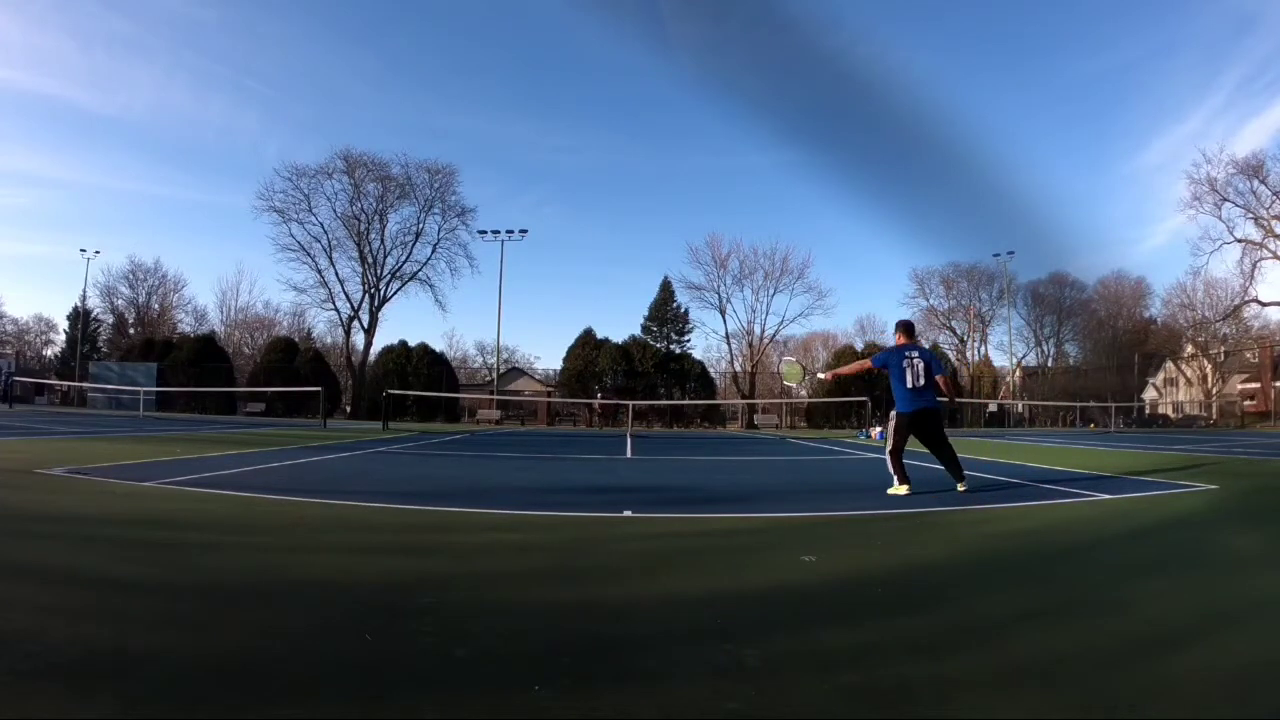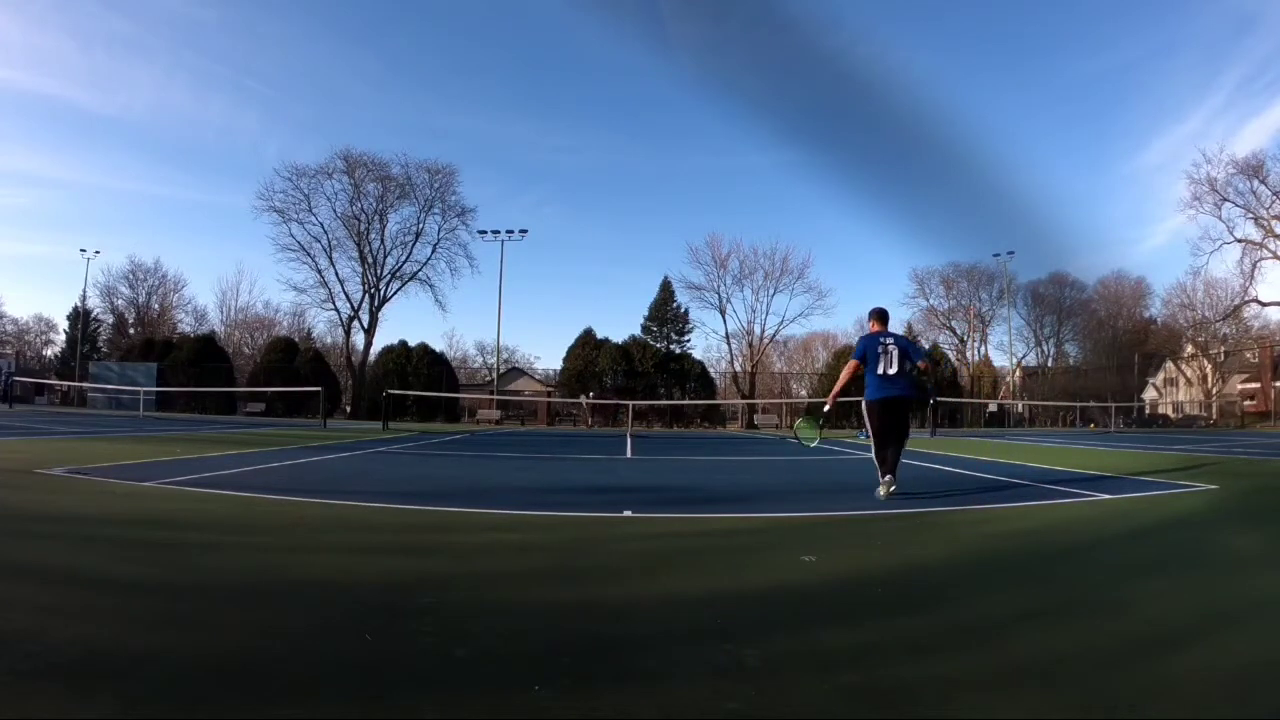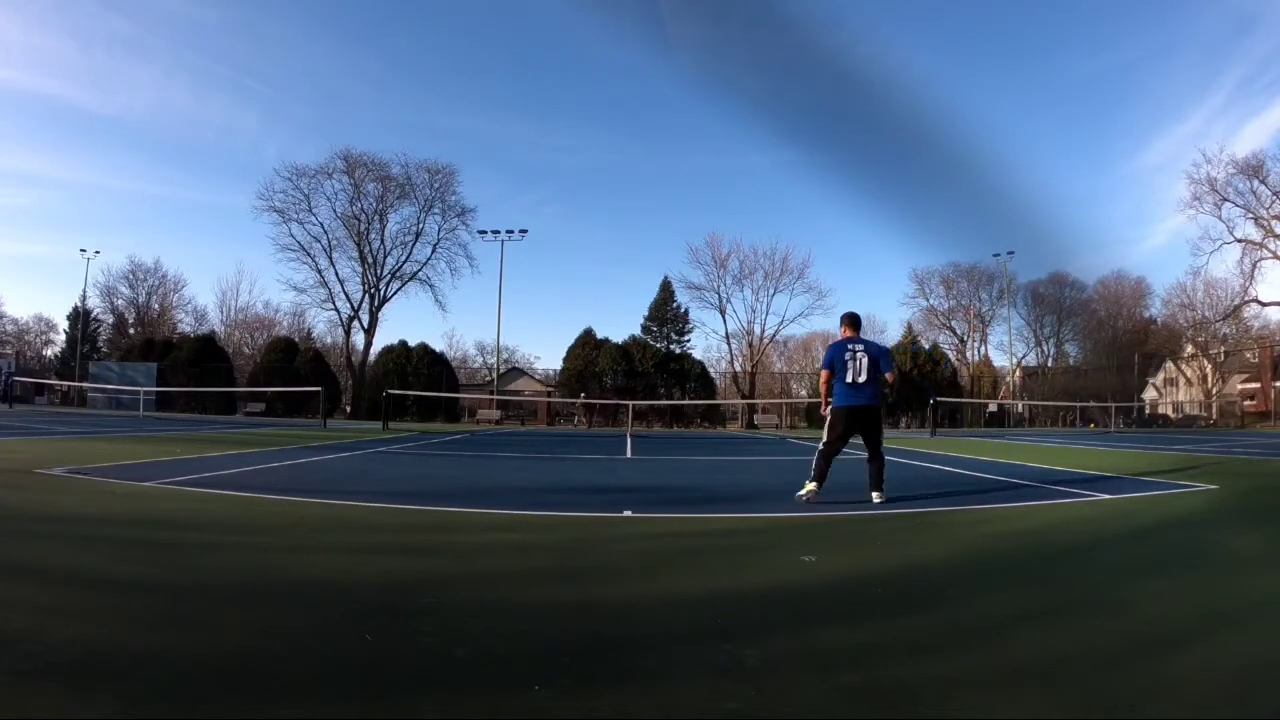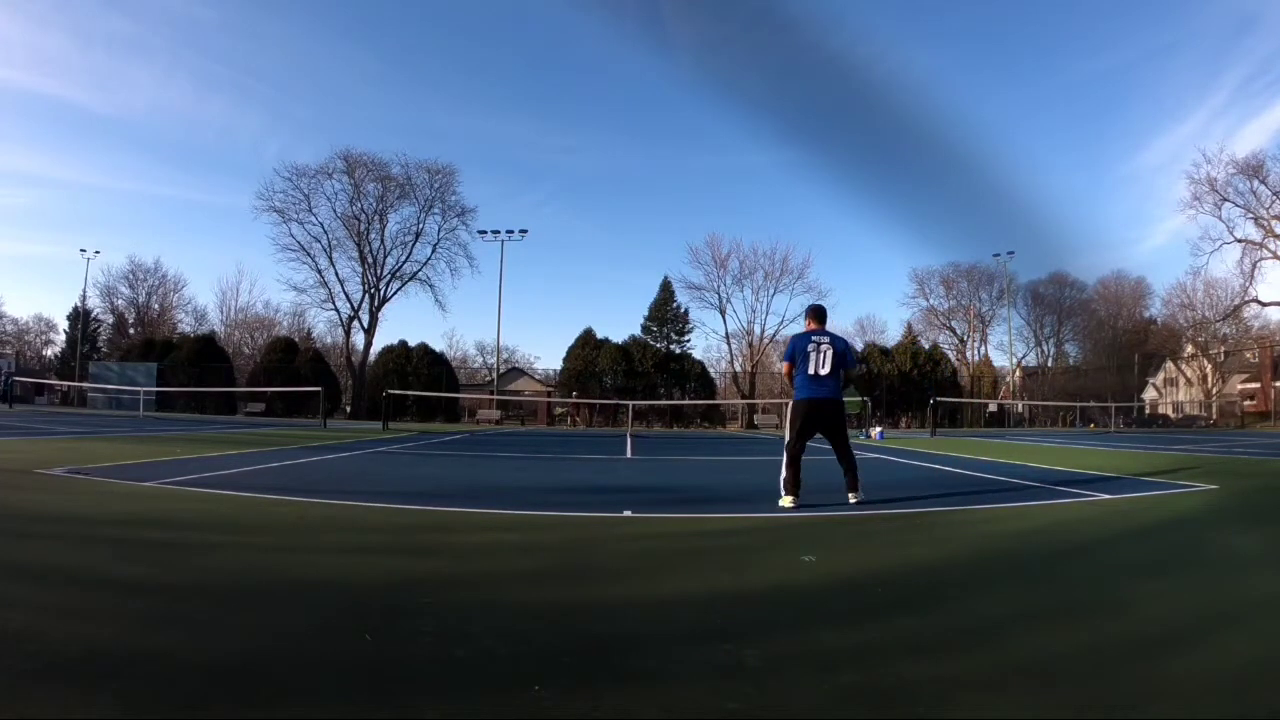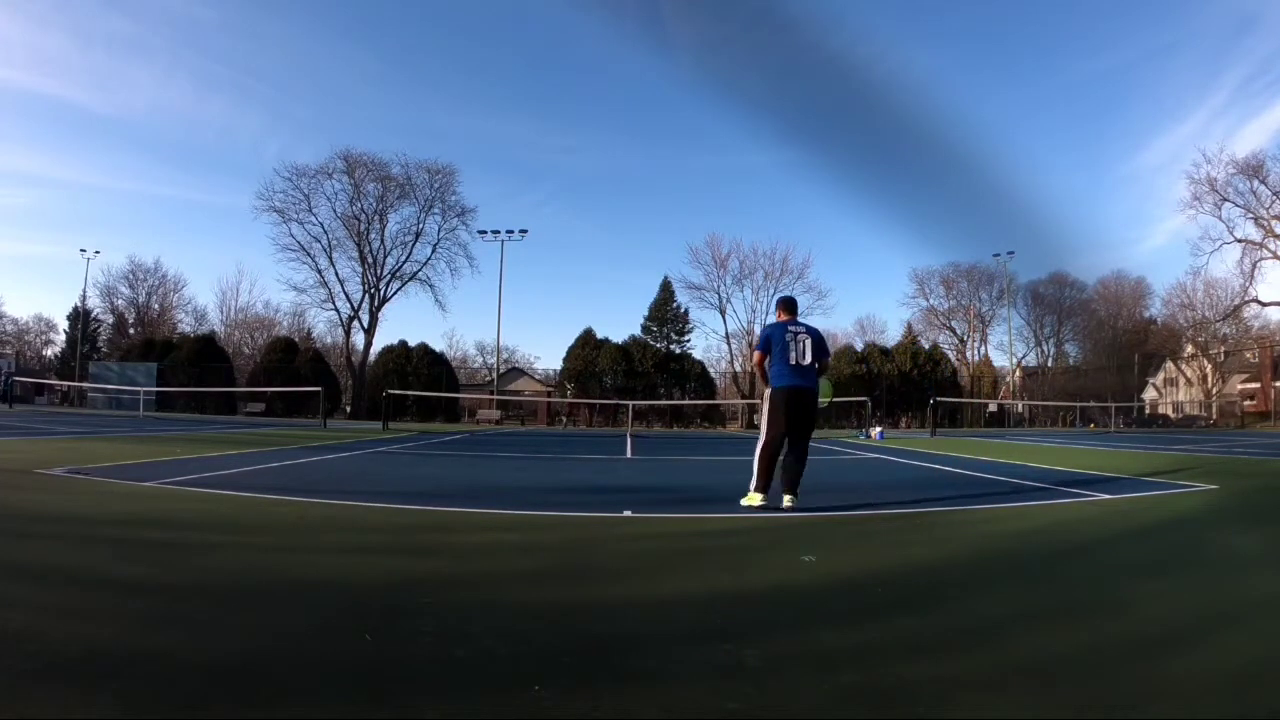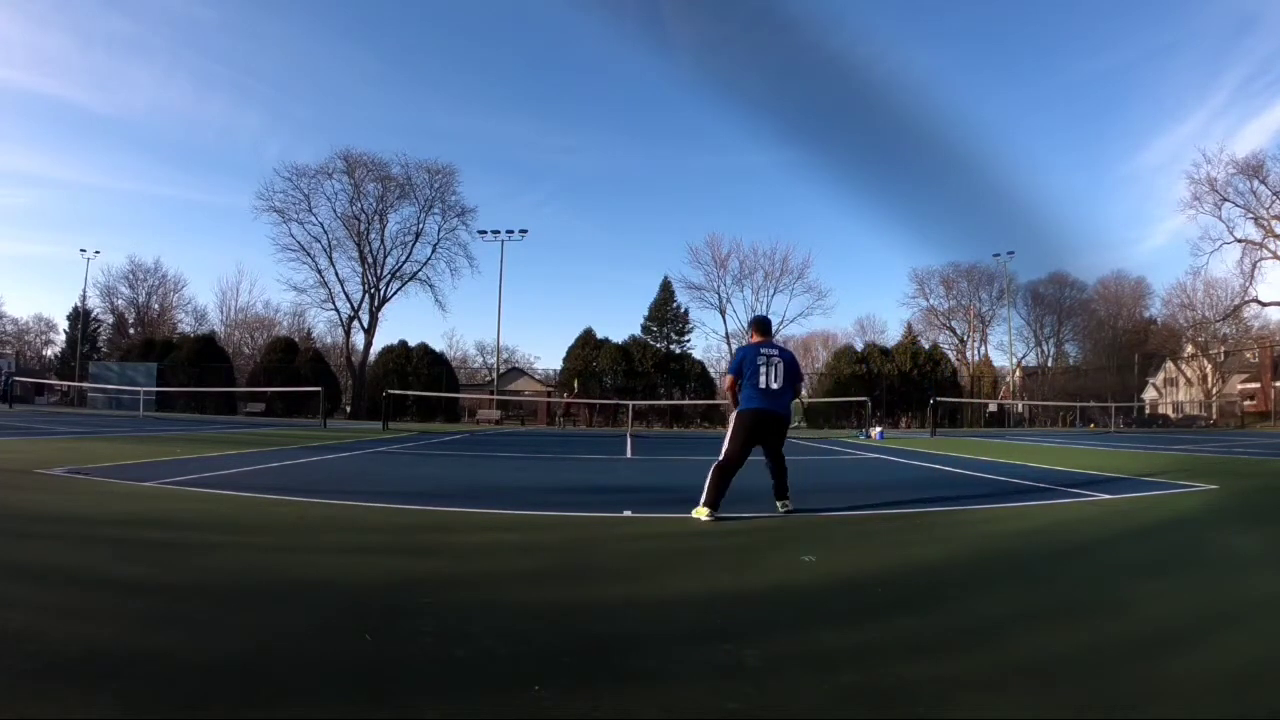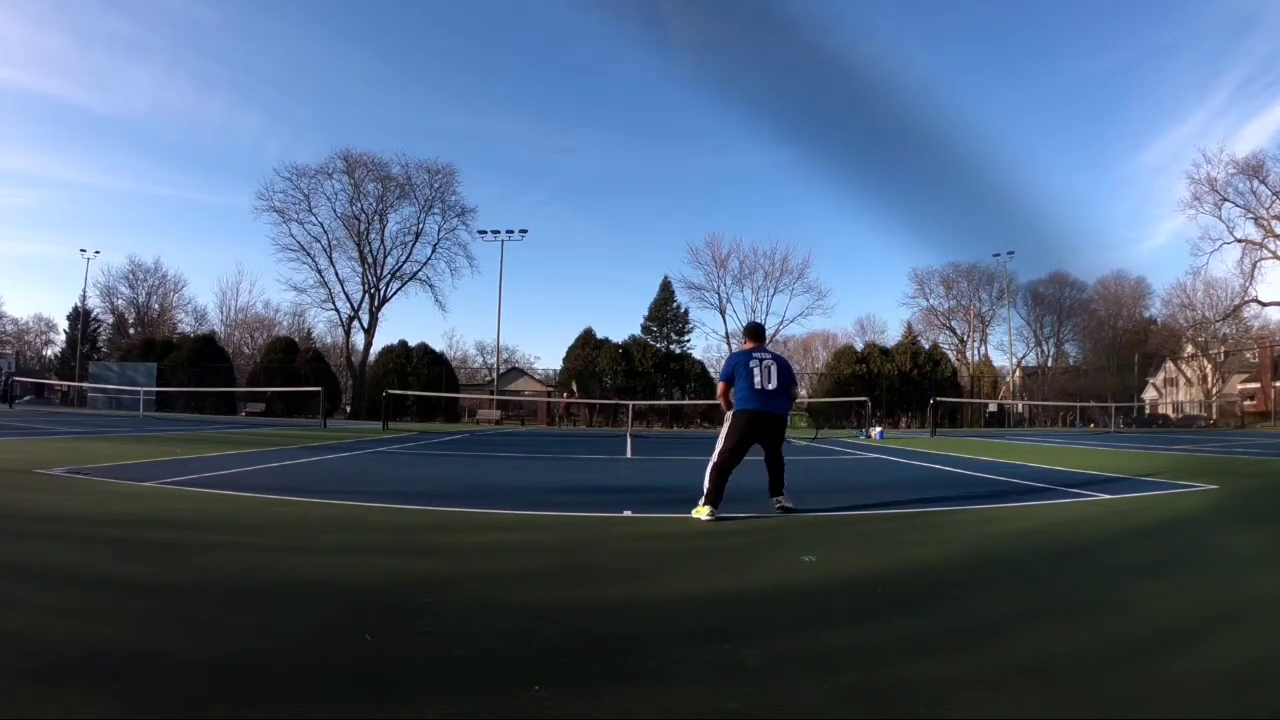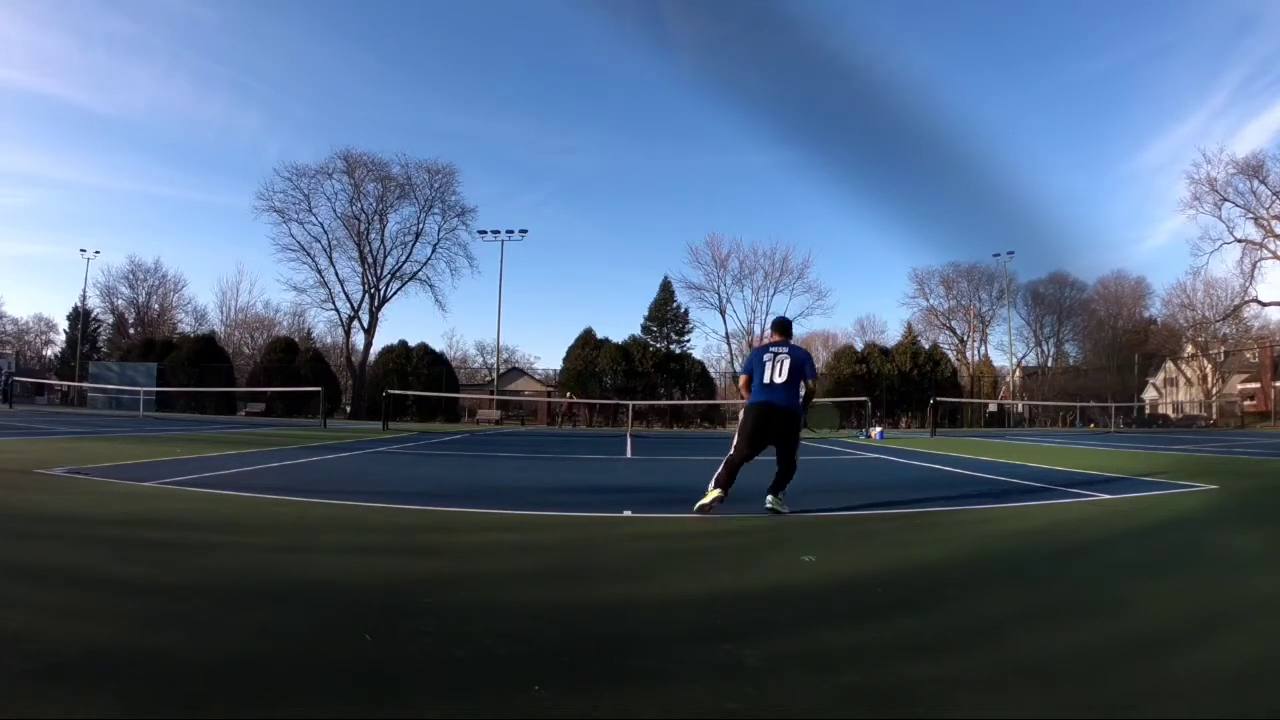
dt=0.2s
person 1, frame 1
left shoulder: (891, 353)
right shoulder: (927, 354)
left elbow: (863, 365)
right elbow: (942, 380)
left wrist: (835, 372)
right wrist: (951, 397)
left hip: (904, 411)
right hip: (929, 410)
left knee: (893, 449)
right knee: (942, 447)
left ankle: (902, 484)
right ankle: (960, 481)
person 1, frame 2
left shoulder: (866, 341)
right shoulder: (904, 341)
left elbow: (851, 368)
right elbow: (923, 365)
left wrist: (834, 392)
left hip: (875, 399)
right hip: (900, 398)
left knee: (879, 444)
right knee: (896, 442)
left ankle: (886, 479)
right ankle: (890, 476)
person 1, frame 3
left shoulder: (835, 348)
right shoulder: (876, 349)
left elbow: (824, 379)
right elbow: (890, 378)
left wrist: (825, 402)
right wrist: (875, 389)
left hip: (842, 407)
right hip: (869, 408)
left knee: (827, 449)
right knee: (875, 451)
left ankle: (813, 485)
right ankle: (878, 491)
person 1, frame 4
left shoulder: (798, 340)
right shoulder: (841, 343)
left elbow: (787, 371)
right elbow: (851, 375)
left hip: (804, 401)
right hip: (832, 402)
left knee: (793, 448)
right knee: (843, 449)
left ankle: (790, 495)
right ankle: (853, 491)
person 1, frame 5
left shoulder: (771, 330)
right shoulder: (813, 333)
left elbow: (757, 361)
right elbow: (824, 366)
left wrist: (766, 382)
left hip: (782, 392)
right hip: (809, 394)
left knee: (769, 444)
right knee: (798, 448)
left ankle: (759, 493)
right ankle: (790, 494)
person 1, frame 6
left shoulder: (744, 352)
right shoulder: (787, 355)
left elbow: (729, 385)
right elbow: (798, 389)
left wrist: (738, 406)
left hip: (749, 412)
right hip: (780, 416)
left knee: (727, 462)
right knee: (775, 458)
left ankle: (707, 506)
right ankle: (783, 500)
person 1, frame 7
left shoulder: (736, 358)
right shoulder: (781, 361)
left elbow: (722, 392)
right elbow: (792, 394)
left wrist: (731, 412)
left hip: (745, 414)
right hip: (776, 417)
left knee: (721, 462)
right knee: (774, 458)
left ankle: (708, 506)
right ankle: (779, 497)
person 1, frame 8
left shoulder: (758, 353)
right shoulder: (802, 355)
left elbow: (743, 384)
right elbow: (811, 387)
right wrist: (802, 409)
left hip: (756, 408)
right hip: (788, 413)
left knee: (737, 456)
right knee: (787, 461)
left ankle: (716, 493)
right ankle: (775, 496)
